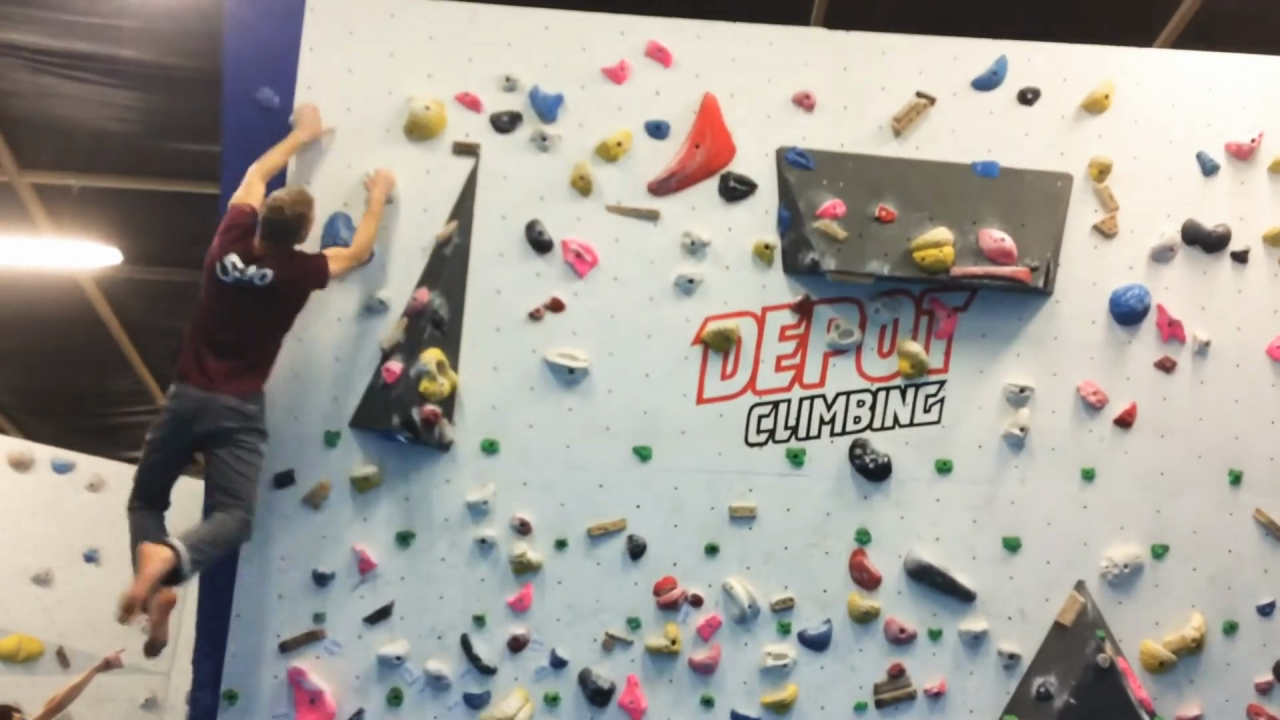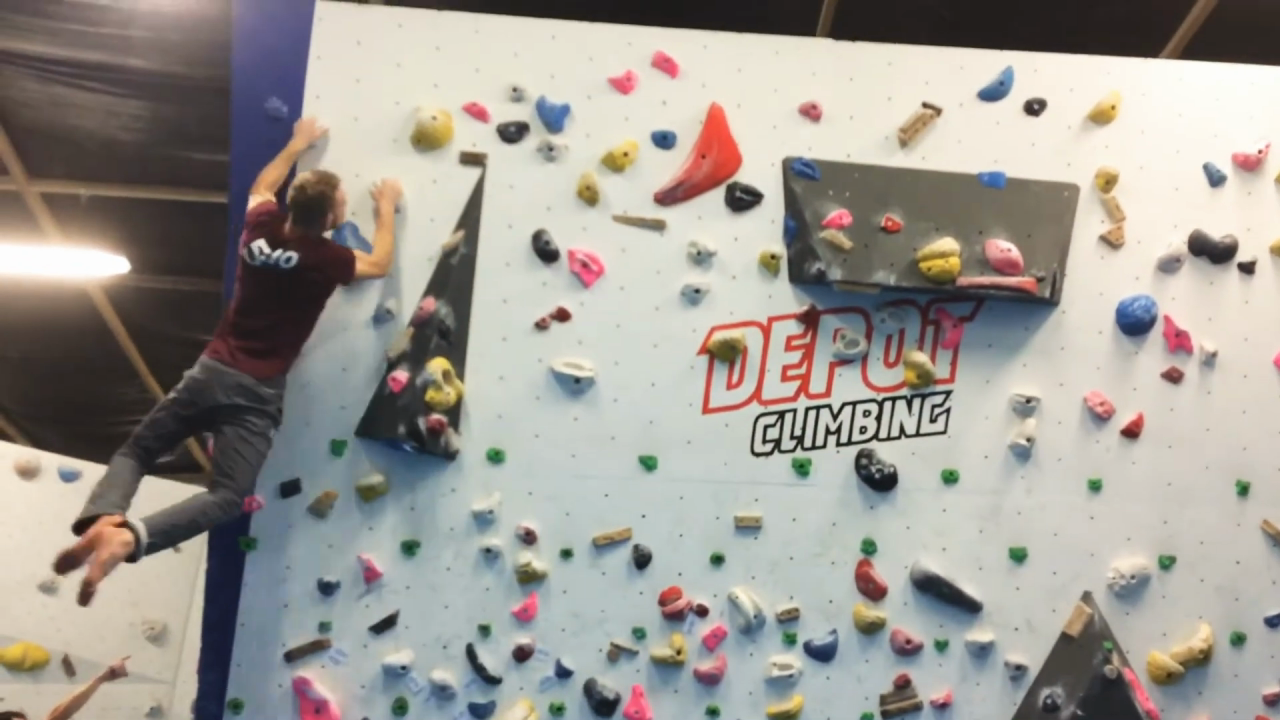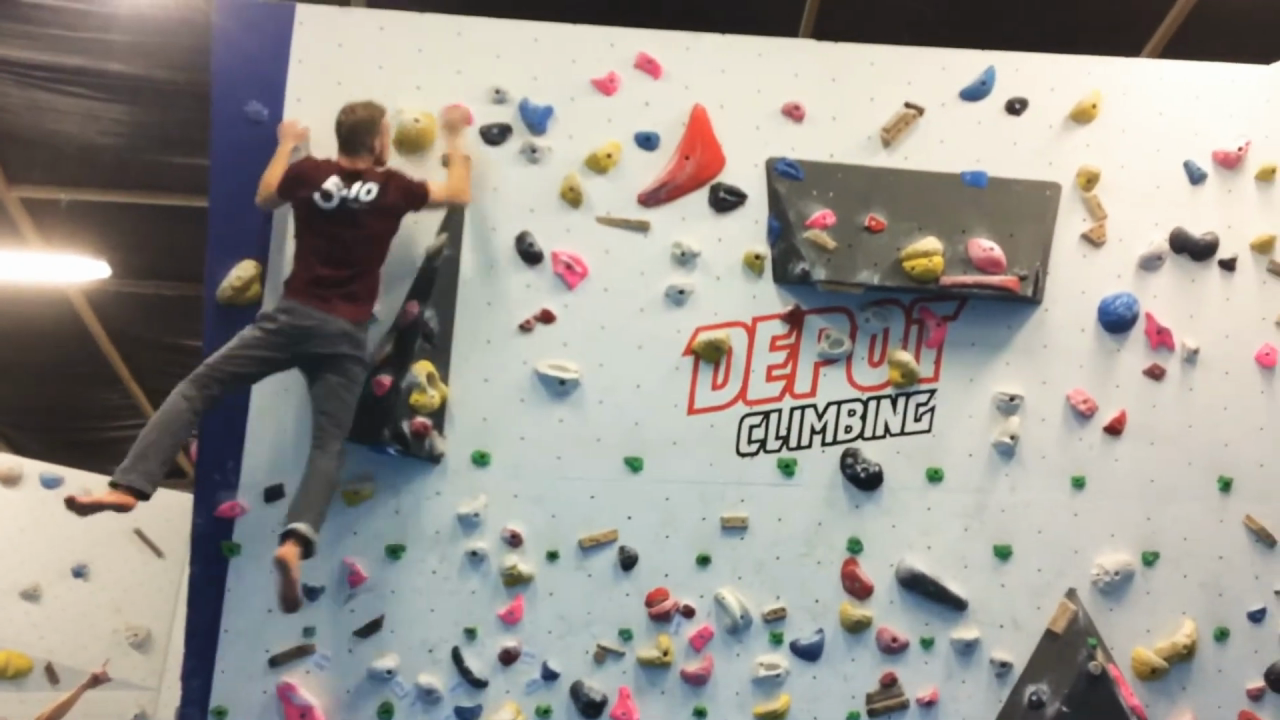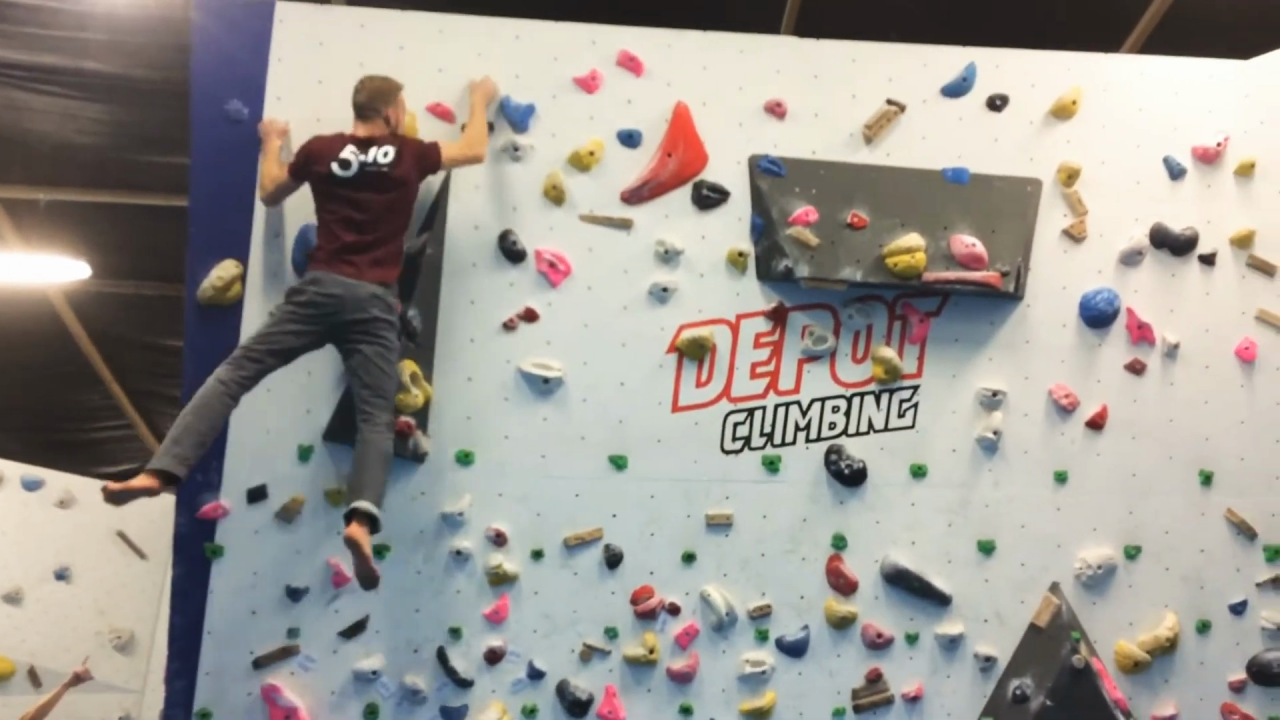
dt=0.3s
person 1, frame 1
left shoulder: (231, 237)
right shoulder: (300, 270)
left elbow: (254, 174)
right elbow: (360, 251)
left wrist: (298, 136)
right wrist: (376, 199)
left hip: (185, 398)
right hip: (237, 410)
left knee: (146, 502)
right knee: (234, 517)
left ankle: (161, 590)
right ankle: (166, 557)
person 1, frame 2
left shoulder: (260, 226)
right shoulder: (325, 257)
left elbow: (261, 187)
right elbow: (380, 264)
left wrist: (297, 145)
right wrist: (386, 209)
left hip: (211, 374)
right hip: (257, 392)
left knee: (136, 451)
right knee: (226, 496)
left ankle: (101, 520)
right ankle: (126, 537)
person 1, frame 3
left shoulder: (309, 172)
right shoulder: (394, 189)
left elbow: (266, 195)
right elbow: (460, 193)
left wrist: (285, 146)
right wrist: (456, 138)
left hip: (292, 317)
right hip: (344, 334)
left knee: (195, 389)
right knee: (328, 447)
left ankle: (127, 485)
right ankle: (295, 543)
person 1, frame 4
left shoulder: (321, 149)
right shoulder: (409, 154)
left elbow: (269, 194)
right elbow: (474, 150)
left wrist: (271, 143)
right wrist: (479, 100)
left hip: (320, 288)
right hip: (374, 301)
left knee: (232, 375)
right knee: (375, 421)
left ankle: (159, 471)
right ankle: (360, 522)
